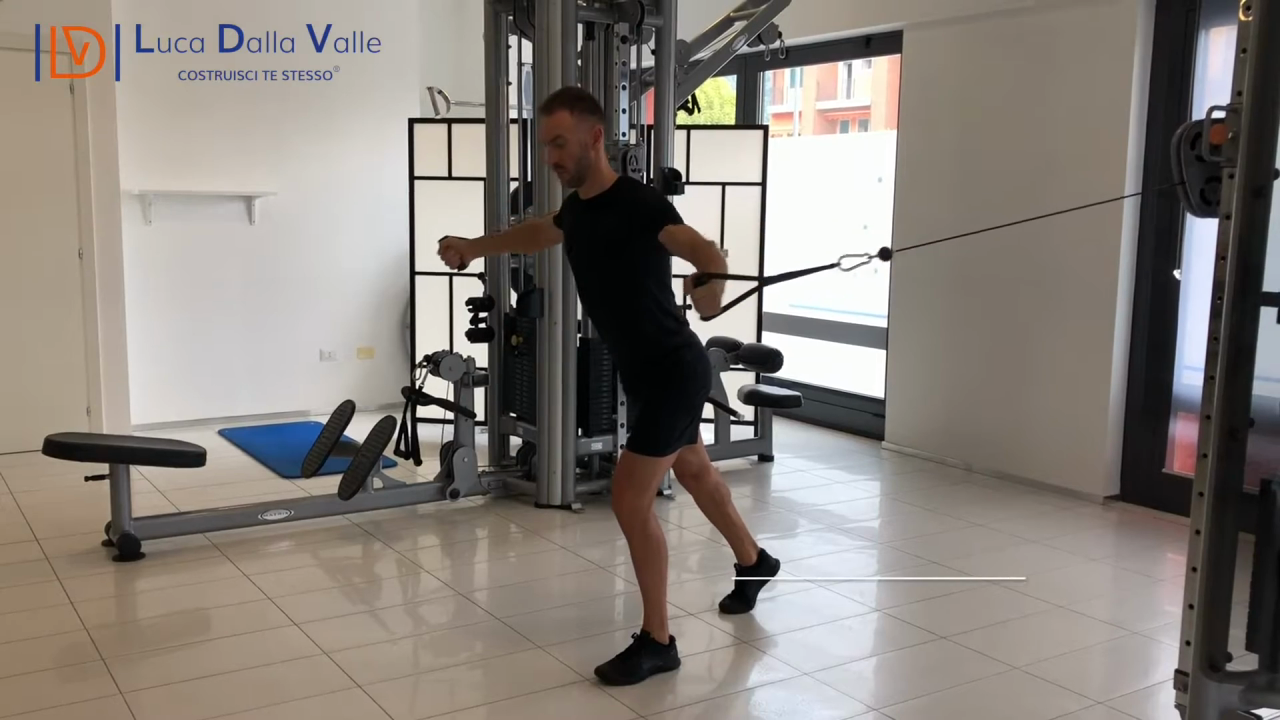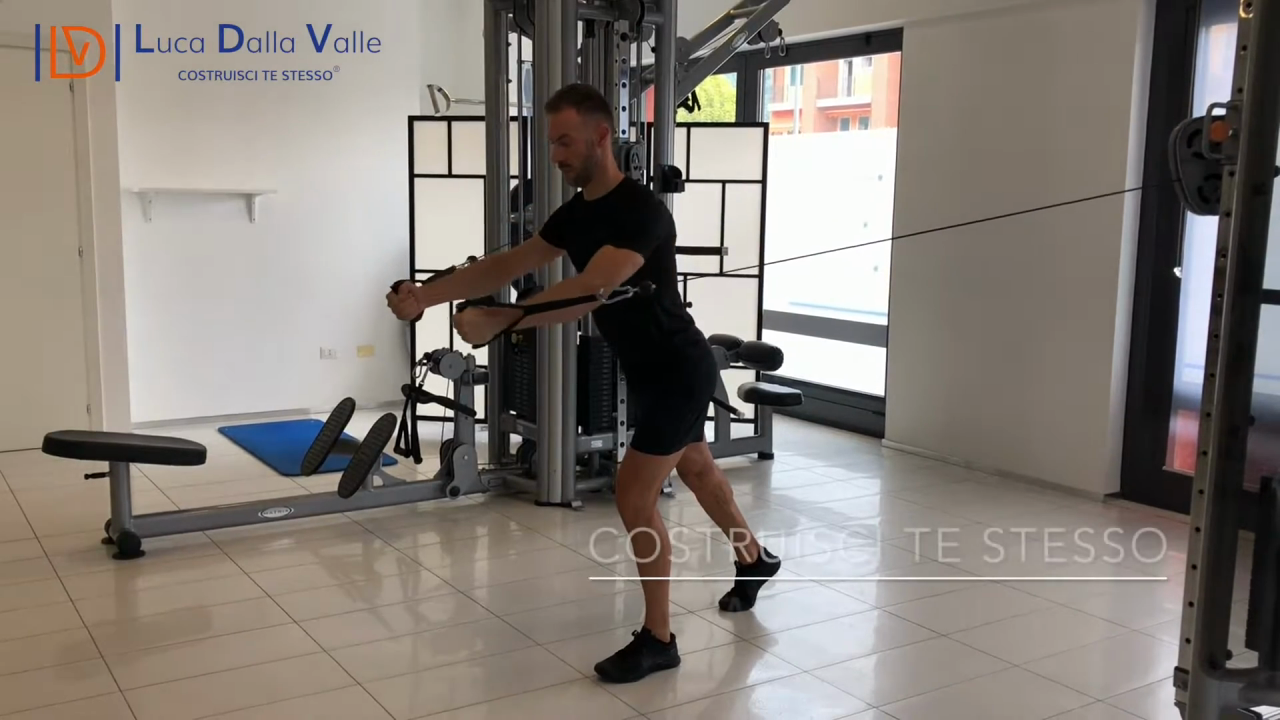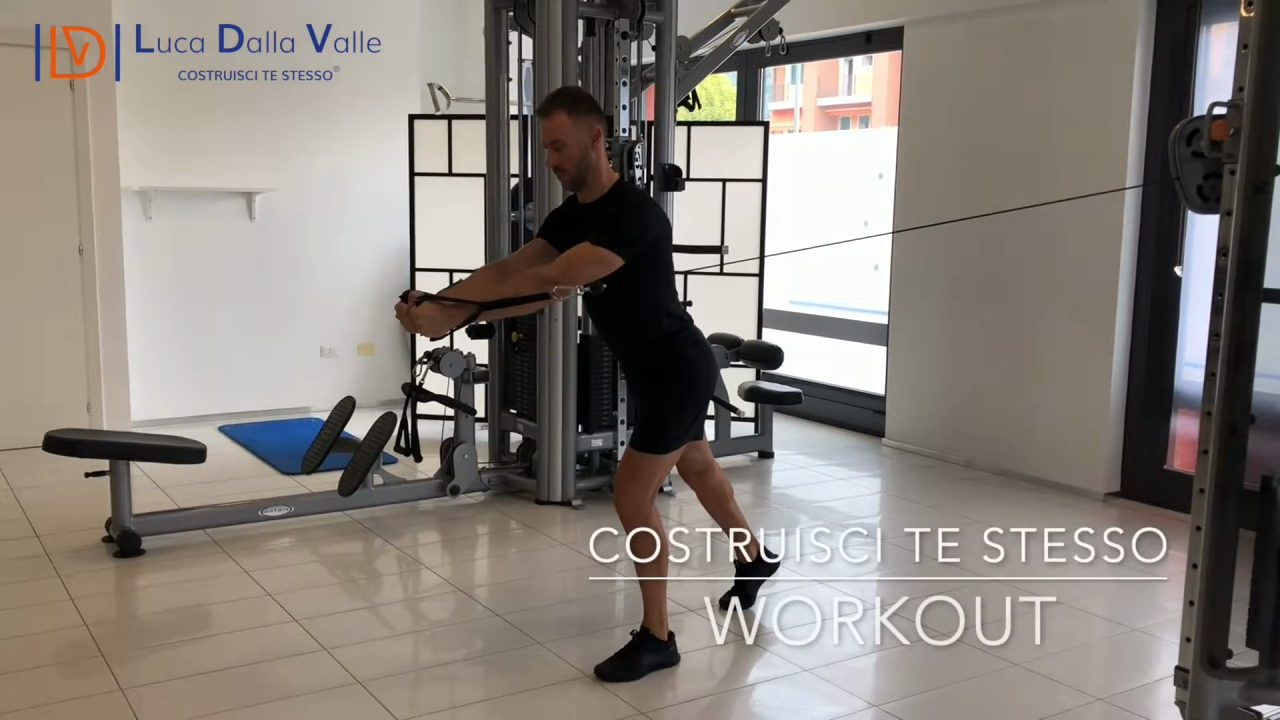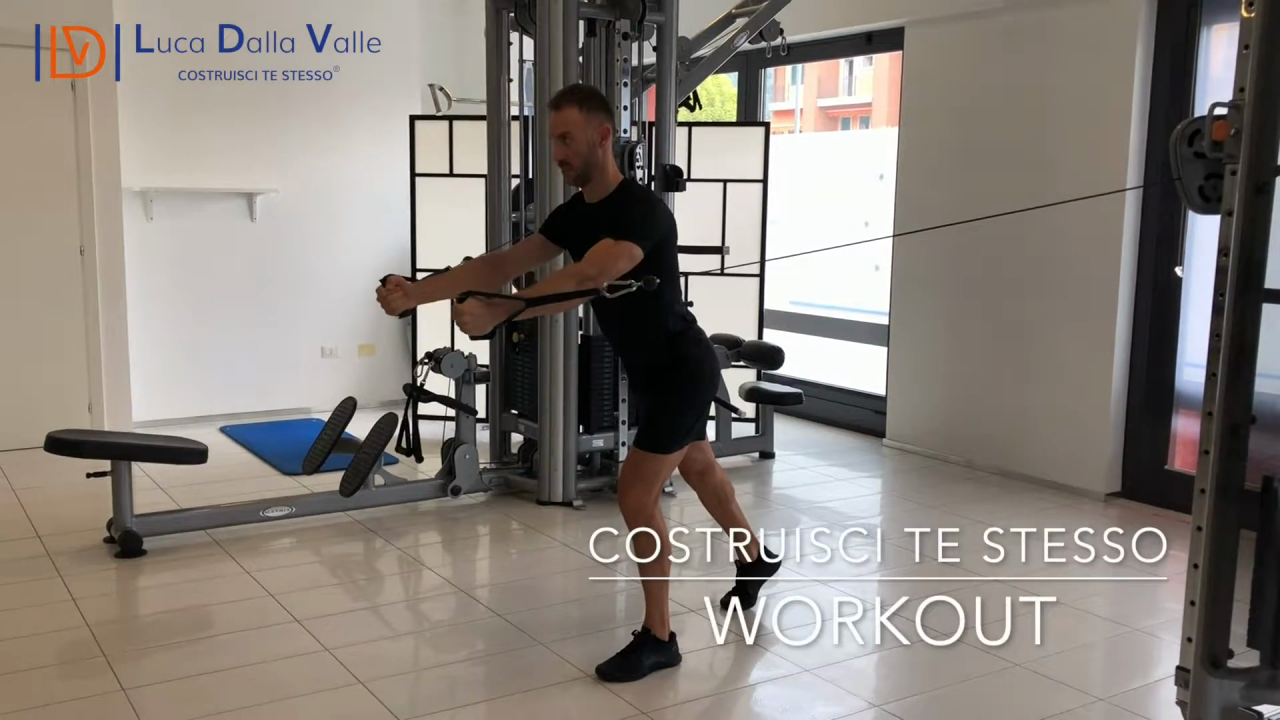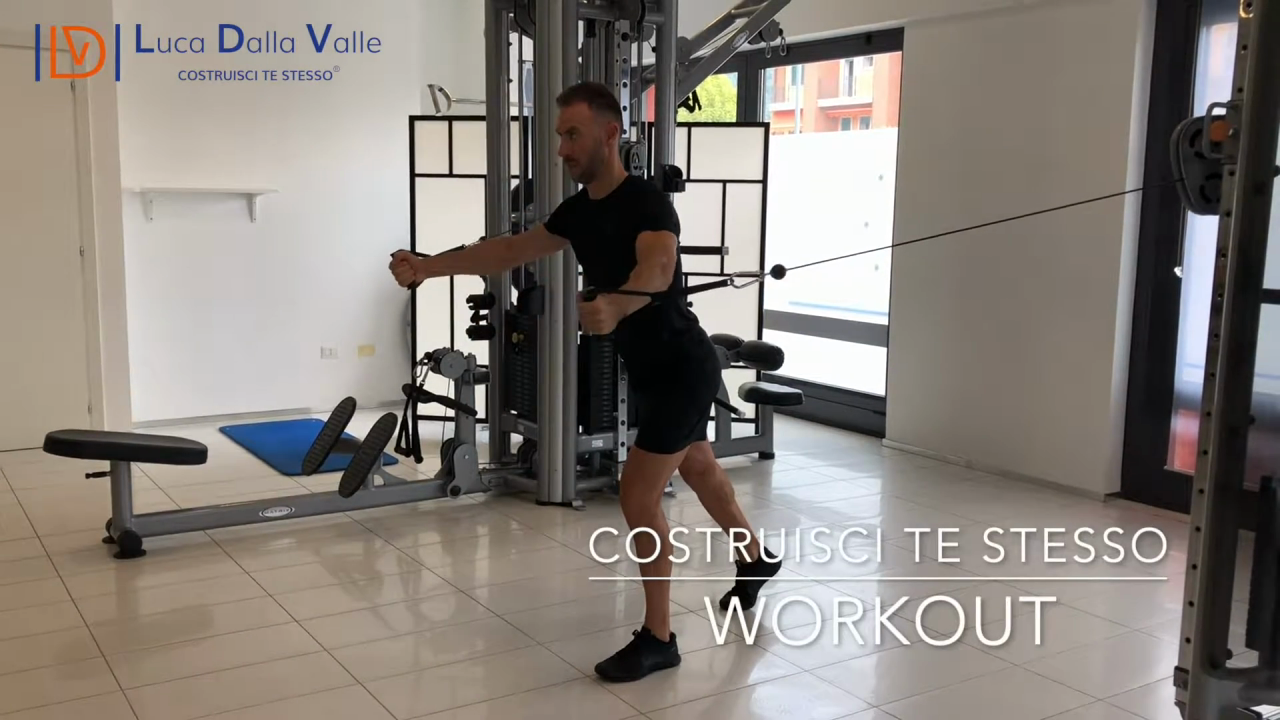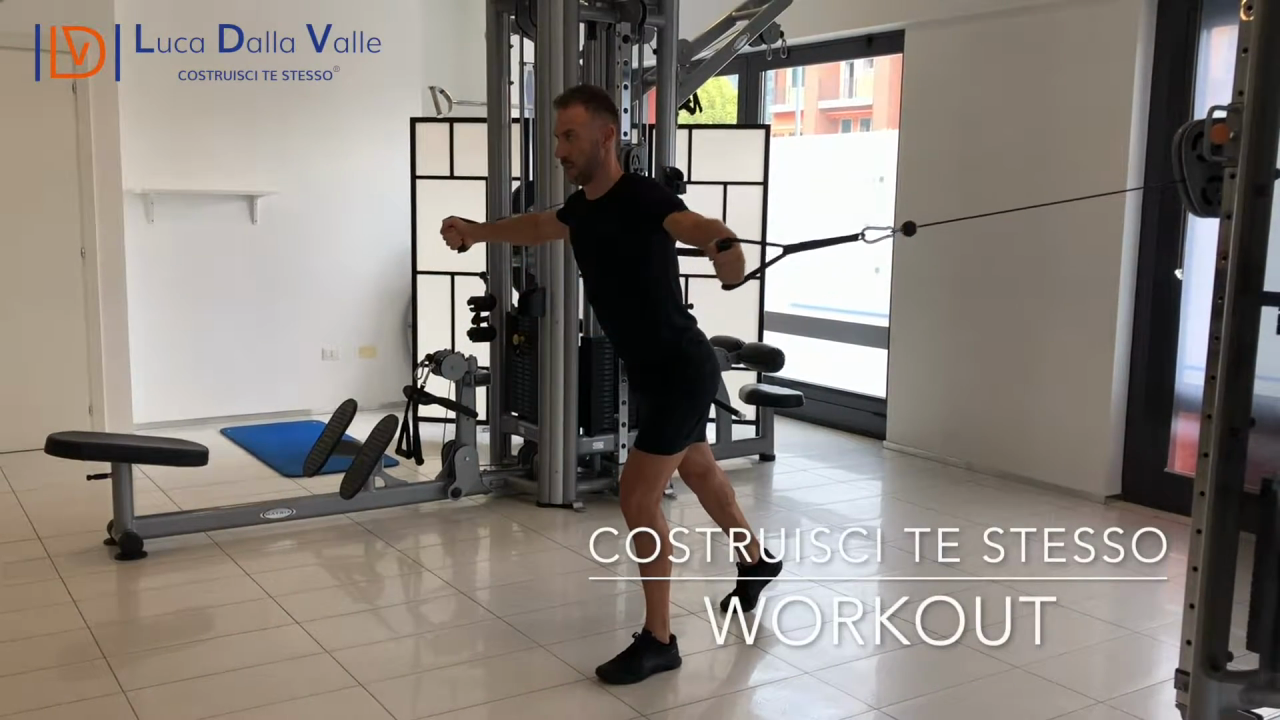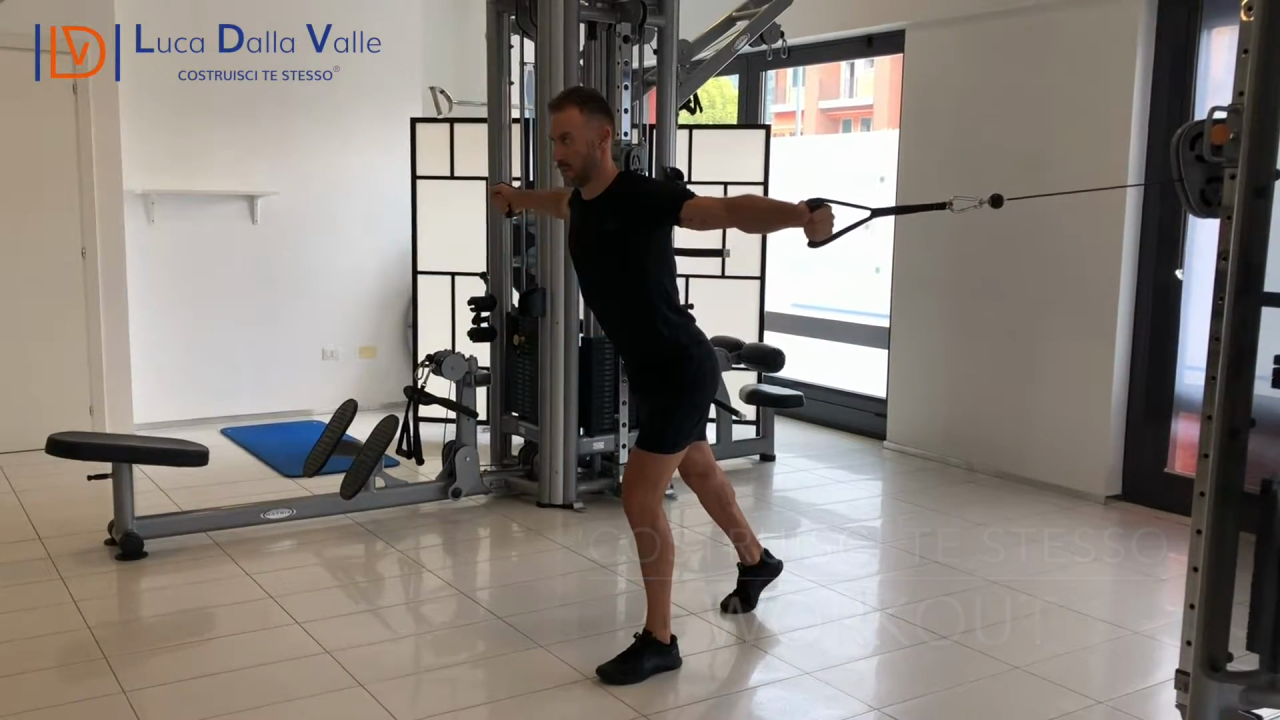
dt=0.7s
person 1, frame 1
left shoulder: (638, 203)
right shoulder: (580, 207)
left elbow: (697, 247)
right elbow: (540, 232)
left wrist: (711, 282)
right wrist: (474, 247)
left hip: (671, 370)
right hip: (642, 370)
left knee: (630, 499)
right knee: (693, 471)
left ankle: (657, 641)
right ankle: (754, 562)
person 1, frame 2
left shoulder: (640, 210)
right shoulder: (577, 213)
left elbow: (592, 290)
right elbow: (508, 264)
left wrist: (501, 320)
right wrist: (425, 295)
left hip: (678, 370)
right hip: (650, 370)
left knee: (634, 498)
right knee: (697, 470)
left ankle: (657, 639)
right ankle: (754, 560)
person 1, frame 3
left shoulder: (633, 214)
right shoulder: (571, 215)
left elbow: (551, 283)
right elbow: (508, 270)
left wrist: (454, 316)
right wrist: (435, 303)
left hip: (678, 369)
right hip: (650, 368)
left knee: (632, 495)
right knee: (697, 468)
left ankle: (656, 637)
right ankle: (754, 558)
person 1, frame 4
left shoulder: (640, 210)
right shoulder: (574, 214)
left elbow: (586, 279)
right elbow: (503, 263)
left wrist: (497, 313)
right wrist: (418, 291)
left hip: (681, 369)
right hip: (649, 370)
left knee: (636, 495)
right knee: (699, 469)
left ankle: (658, 638)
right ankle: (755, 559)
person 1, frame 5
left shoulder: (645, 202)
right shoulder: (579, 209)
left elbow: (658, 267)
right elbow: (511, 250)
left wrist: (619, 305)
right wrist: (431, 267)
left hip: (682, 368)
right hip: (651, 369)
left knee: (638, 495)
right knee: (699, 470)
left ankle: (657, 638)
right ankle: (755, 558)
person 1, frame 6
left shoulder: (642, 198)
right shoulder: (584, 205)
left elbow: (698, 226)
right elbow: (539, 227)
left wrist: (724, 248)
right wrist: (476, 232)
left hip: (680, 369)
right hip: (650, 369)
left knee: (637, 496)
right knee: (698, 472)
left ankle: (658, 639)
right ankle: (756, 562)
person 1, frame 7
left shoulder: (642, 197)
right shoulder: (585, 200)
left elbow: (730, 210)
left wrist: (799, 214)
right wrist: (517, 198)
left hip: (680, 368)
right hip: (649, 368)
left knee: (640, 496)
right knee: (698, 471)
left ankle: (658, 640)
right ankle: (756, 561)
